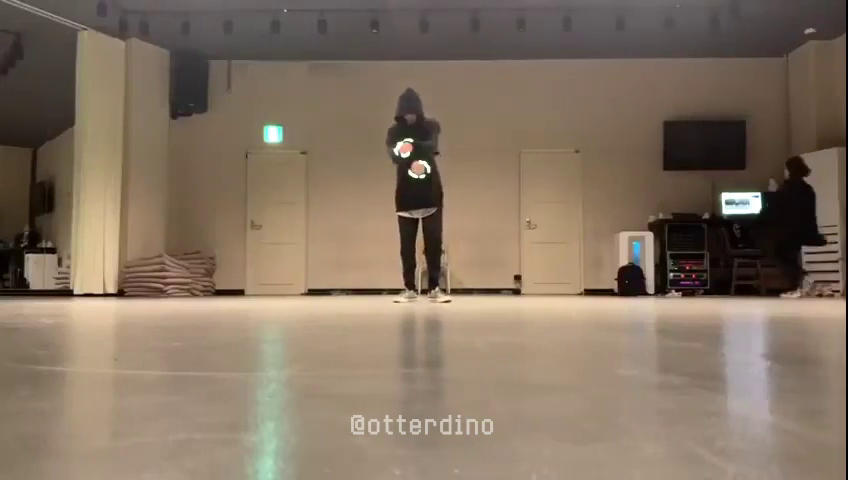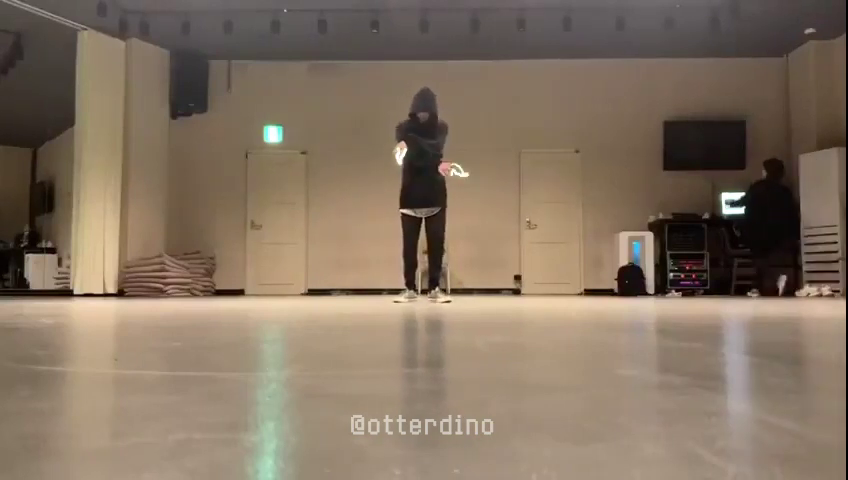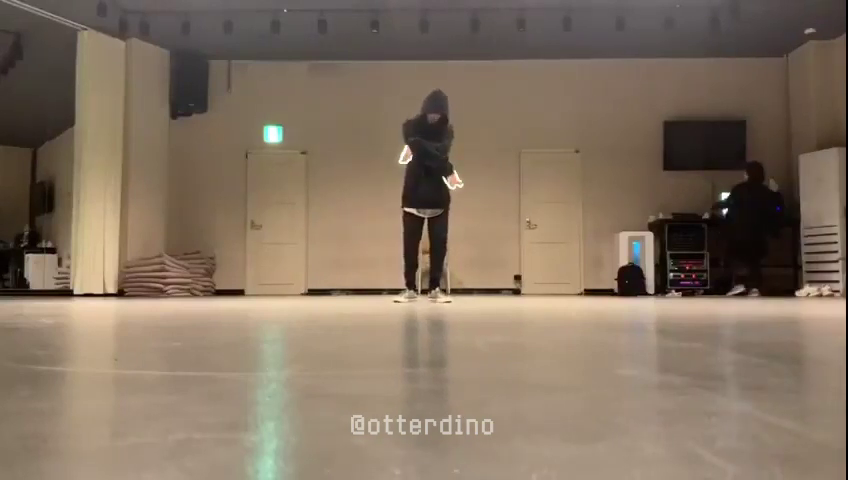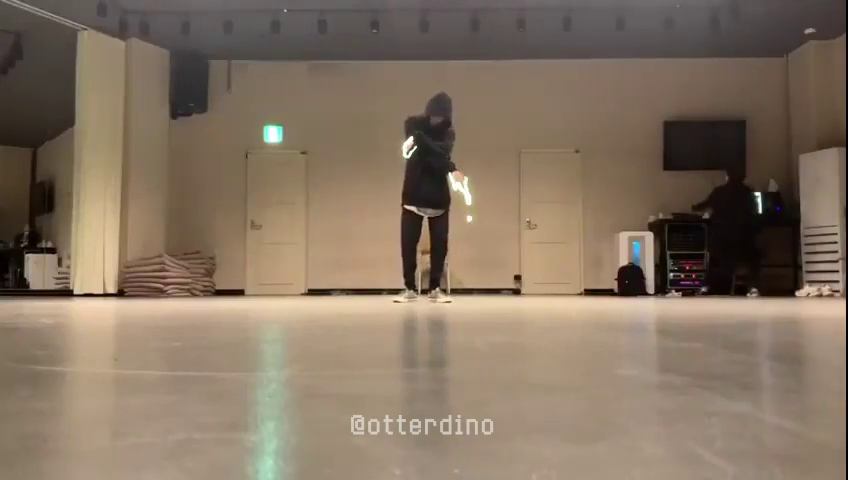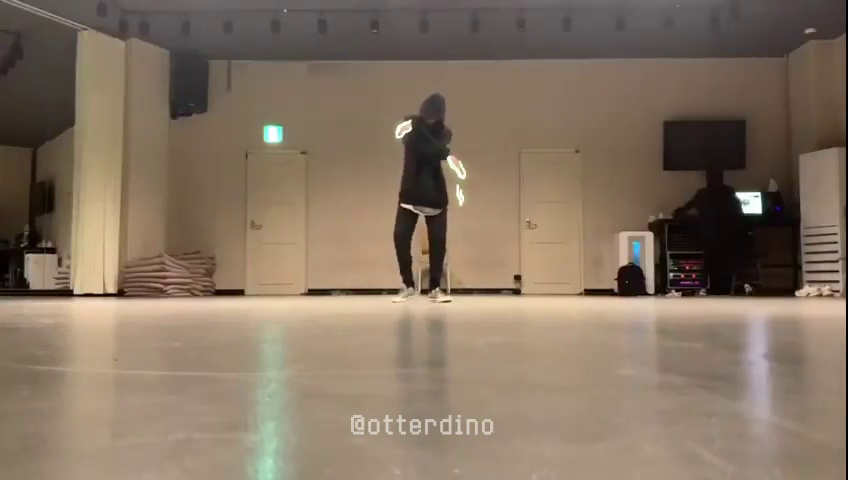
dt=0.2s
person 1, frame 1
left shoulder: (431, 126)
right shoulder: (394, 132)
left elbow: (430, 146)
right elbow: (395, 153)
left wrist: (413, 146)
right wrist: (411, 162)
left hip: (431, 194)
right hip: (406, 195)
left knee: (434, 242)
right knee: (407, 244)
left ankle: (434, 288)
right ankle: (409, 288)
person 1, frame 2
left shoulder: (440, 127)
right shoulder: (404, 128)
left elbow: (434, 146)
right elbow: (413, 152)
left wrist: (412, 142)
right wrist: (437, 163)
left hip: (435, 193)
right hip: (411, 195)
left knee: (436, 242)
right knee: (409, 243)
left ankle: (434, 288)
right ankle: (410, 288)
person 1, frame 3
left shoulder: (446, 130)
right shoulder: (411, 126)
left elbow: (441, 150)
right elbow: (422, 153)
left wrist: (418, 145)
right wrist: (447, 171)
left hip: (438, 194)
right hip: (414, 194)
left knee: (439, 242)
right knee: (410, 242)
left ankle: (435, 288)
right ankle: (410, 288)
person 1, frame 4
left shoulder: (448, 133)
right shoulder: (413, 125)
left elbow: (443, 150)
right elbow: (423, 148)
left wrist: (425, 144)
right wrist: (451, 168)
left hip: (438, 194)
right hip: (414, 193)
left knee: (440, 242)
right knee: (408, 241)
left ankle: (435, 288)
right ankle: (409, 288)
person 1, frame 5
left shoulder: (444, 133)
right shoulder: (412, 126)
left elbow: (440, 149)
right elbow: (417, 142)
right wrist: (445, 152)
left hip: (436, 194)
right hip: (411, 193)
left knee: (438, 241)
right knee: (401, 236)
left ankle: (435, 288)
right ankle: (408, 284)
person 2, frame 1
left shoulder: (787, 186)
right shoulder: (807, 189)
left elbow: (779, 207)
right elbow: (810, 213)
right wrist: (814, 233)
left hip: (789, 229)
right hip: (805, 229)
left knee: (785, 259)
right knee: (791, 259)
left ankle: (796, 289)
person 2, frame 2
left shoulder: (758, 186)
right shoulder: (784, 190)
left elbow: (745, 200)
right elbow: (793, 212)
left wrist: (732, 203)
right wrist: (795, 235)
left hip: (758, 229)
right hip: (777, 231)
left knee: (760, 258)
right knee: (764, 258)
left ankle: (780, 276)
right ankle: (757, 289)
person 2, frame 3
left shoulder: (739, 188)
right shoulder: (767, 192)
left elbow: (728, 203)
right elbow: (772, 214)
right wrist: (771, 231)
left hip: (739, 230)
right hip: (758, 231)
left knee: (735, 258)
right knee: (754, 260)
left ankle: (739, 284)
right ankle: (755, 288)
person 2, frame 4
left shoulder: (719, 192)
right shoulder: (748, 192)
left elbow: (705, 205)
right elbow: (753, 213)
left wrist: (695, 207)
right wrist: (753, 231)
left hip: (722, 232)
right hip: (743, 233)
left knee: (717, 260)
right knee: (752, 261)
left ankle: (710, 288)
right ankle: (754, 288)
person 2, frame 5
left shoulder: (702, 194)
right shoulder: (729, 192)
left elbow: (688, 207)
right elbow: (739, 212)
left wrist: (678, 212)
right wrist: (743, 230)
left hip: (710, 233)
right hip: (730, 232)
left knee: (712, 260)
right knee: (734, 259)
left ankle: (712, 289)
